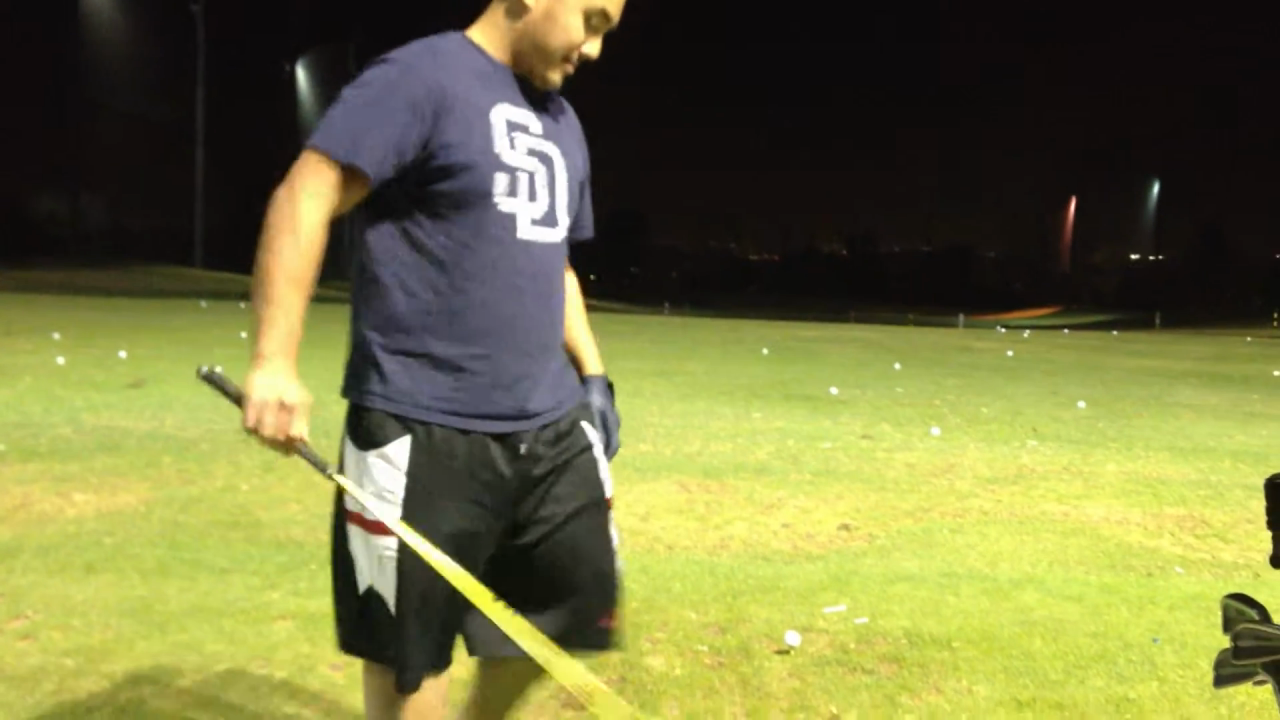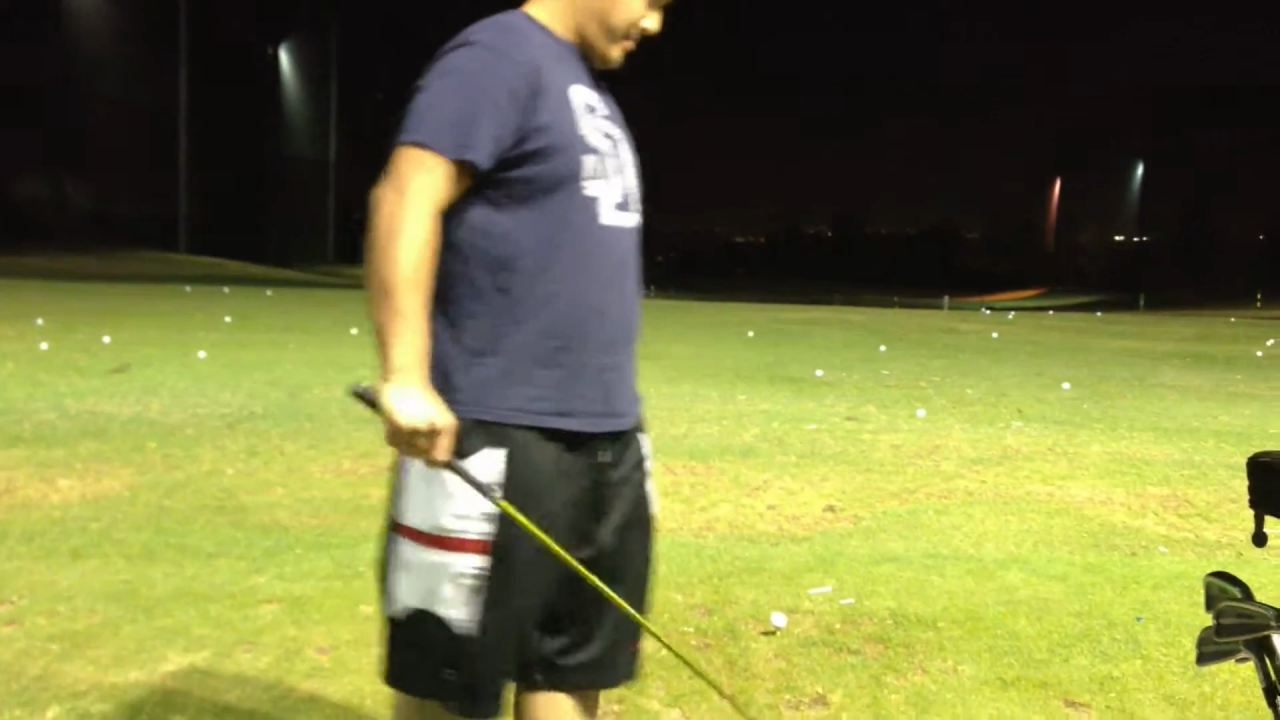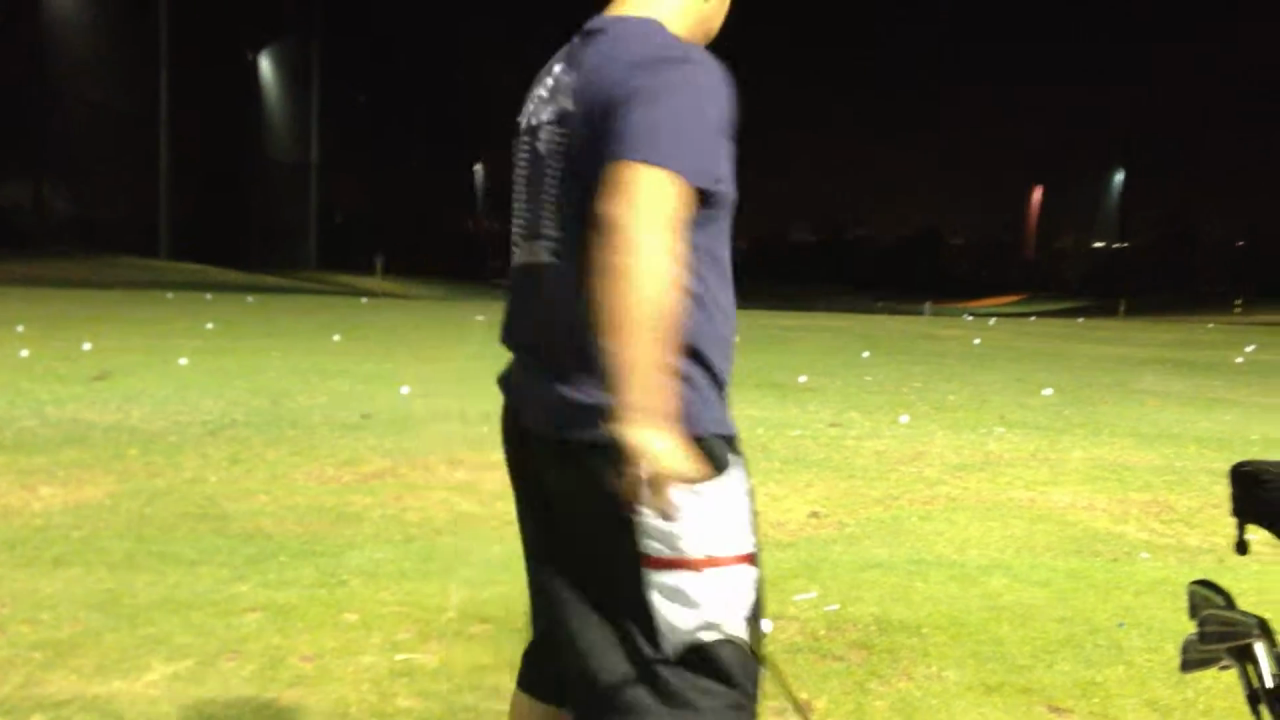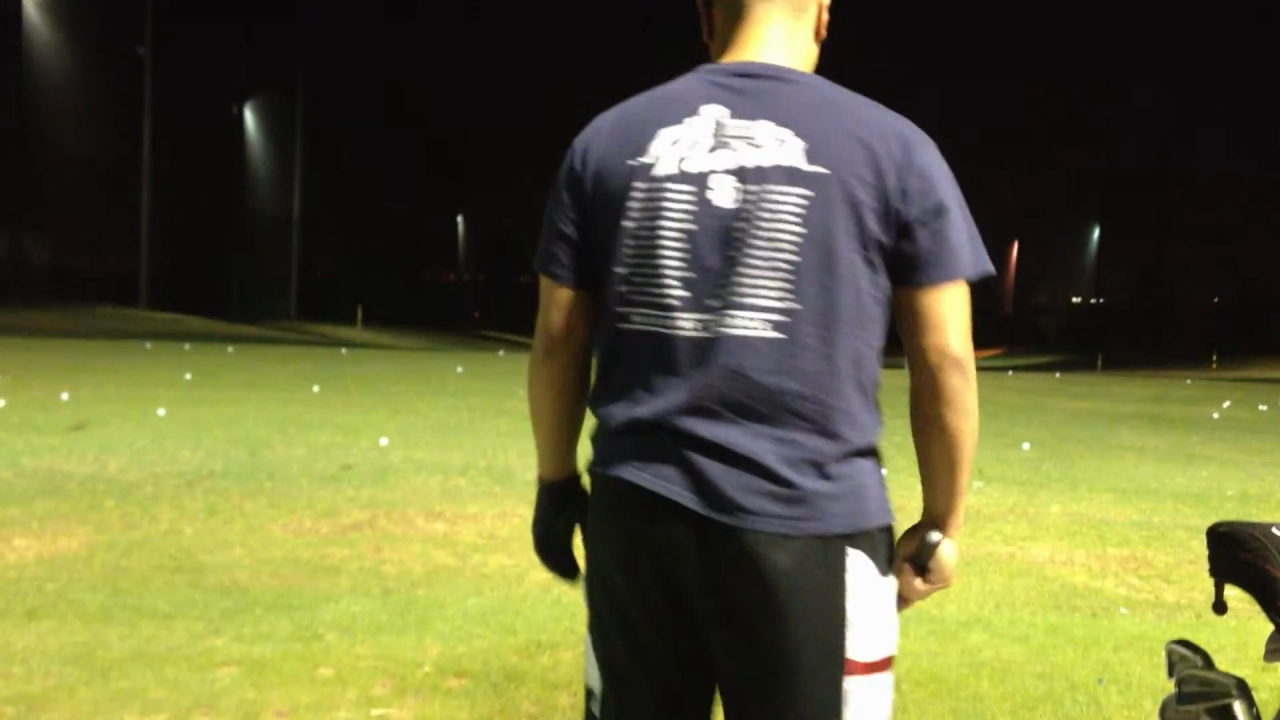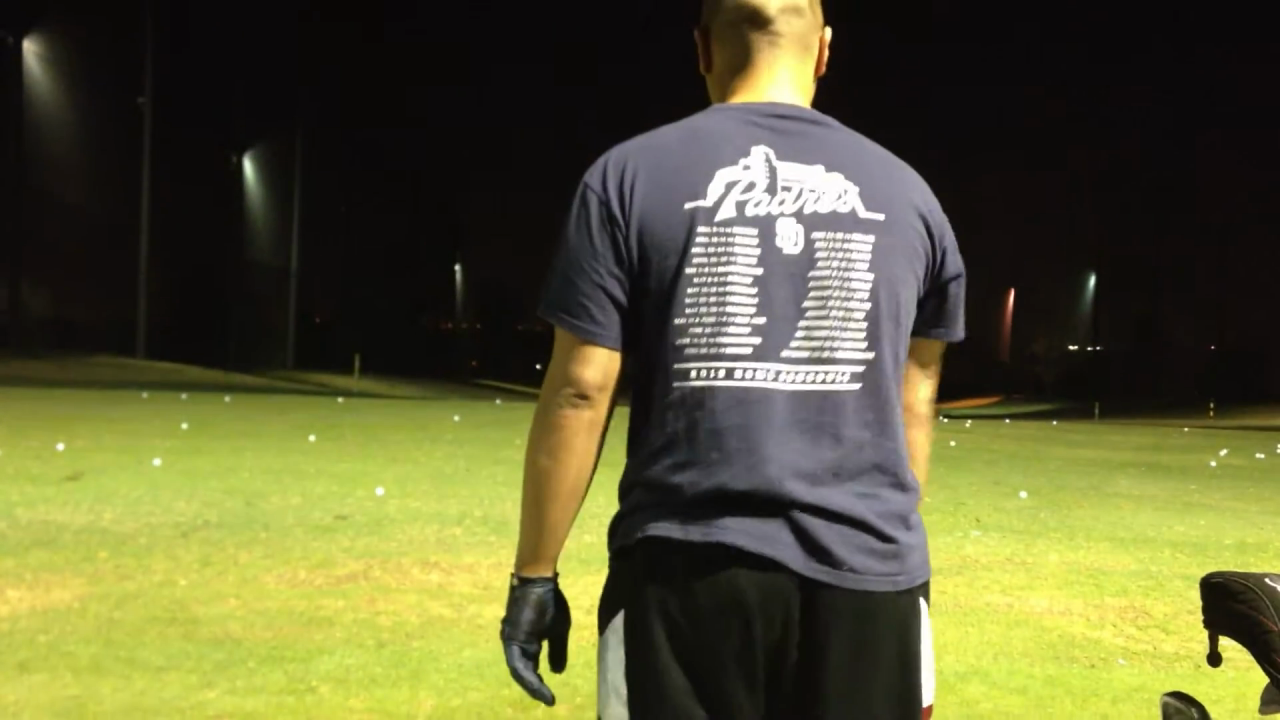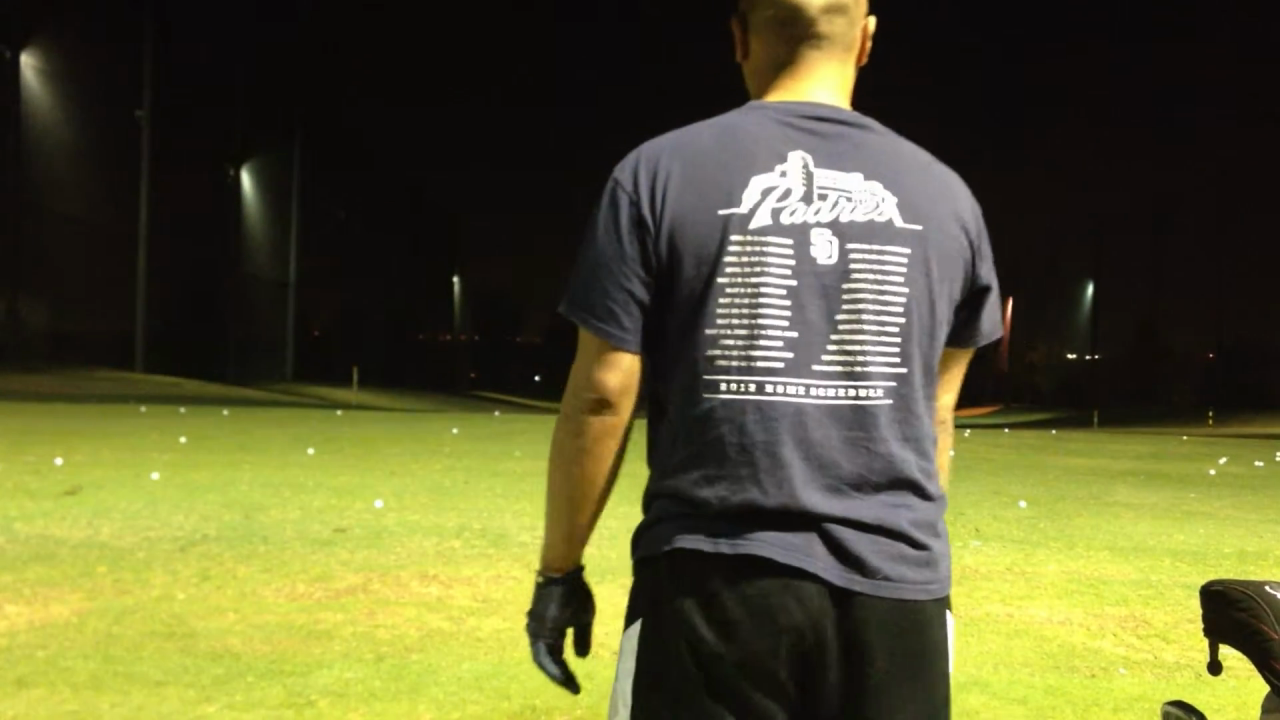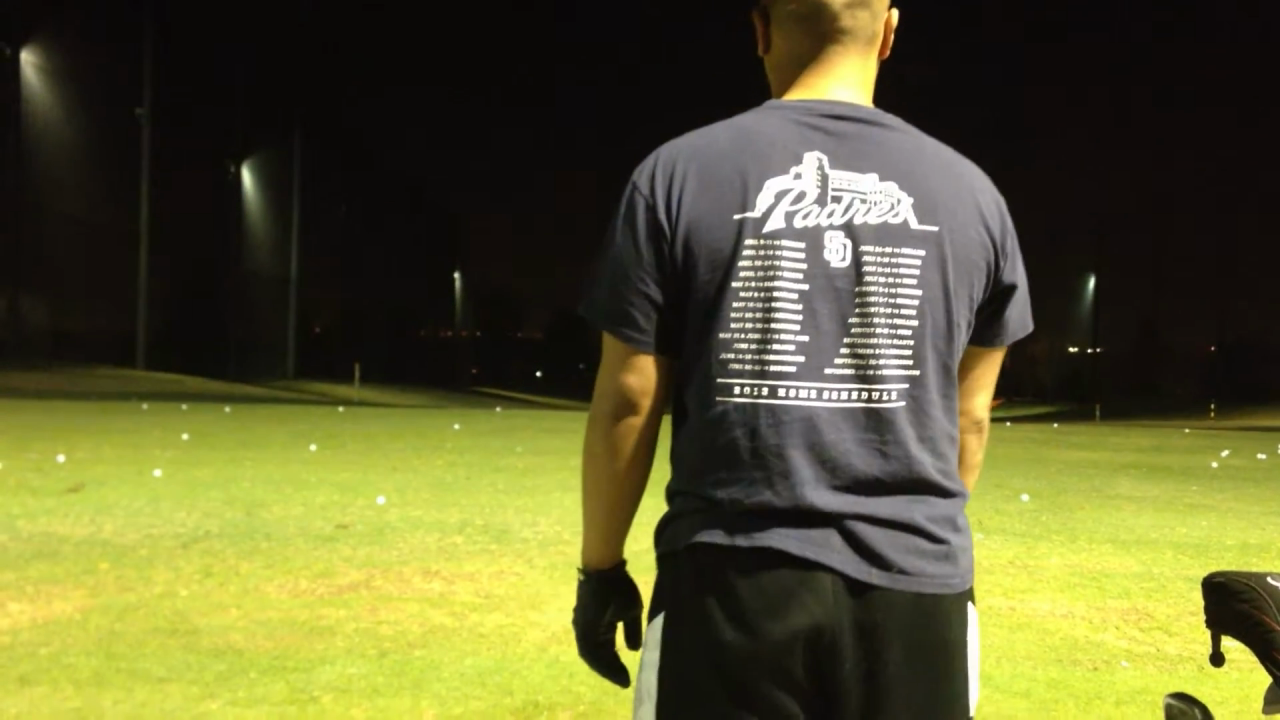
dt=0.4s
person 1, frame 1
left shoulder: (562, 121)
right shoulder: (423, 80)
right elbow: (304, 200)
left wrist: (592, 370)
right wrist: (275, 361)
left hip: (547, 423)
right hip: (423, 425)
left knee: (569, 605)
right knee: (410, 639)
person 1, frame 2
left shoulder: (593, 95)
right shoulder: (501, 59)
right elbow: (405, 200)
right wrist: (406, 377)
left hip: (607, 431)
right hip: (498, 432)
person 1, frame 3
left shoulder: (577, 66)
right shoulder: (676, 72)
right elbow: (639, 230)
right wrist: (646, 421)
left hip: (568, 435)
right hip: (632, 442)
person 1, frame 4
left shoulder: (610, 135)
right shoulder: (893, 146)
left elbow: (559, 337)
right elbow: (946, 359)
left wrist: (557, 481)
right wrist: (940, 521)
left hip: (640, 508)
right hip: (810, 524)
person 1, frame 5
left shoulder: (628, 177)
right shoulder: (906, 192)
left elbow: (580, 394)
right elbow: (911, 407)
left wrist: (534, 574)
left hip: (683, 573)
right hip: (868, 575)
person 1, frame 6
left shoulder: (659, 174)
right shoulder: (945, 195)
left elbow: (603, 398)
right elbow: (933, 413)
left wrist: (558, 571)
left hip: (712, 586)
right hip: (893, 588)
person 1, frame 7
left shoulder: (678, 175)
right shoulder: (969, 192)
left elbow: (627, 402)
right elbow: (968, 419)
left wrist: (600, 569)
left hip: (730, 585)
right hip: (913, 590)
